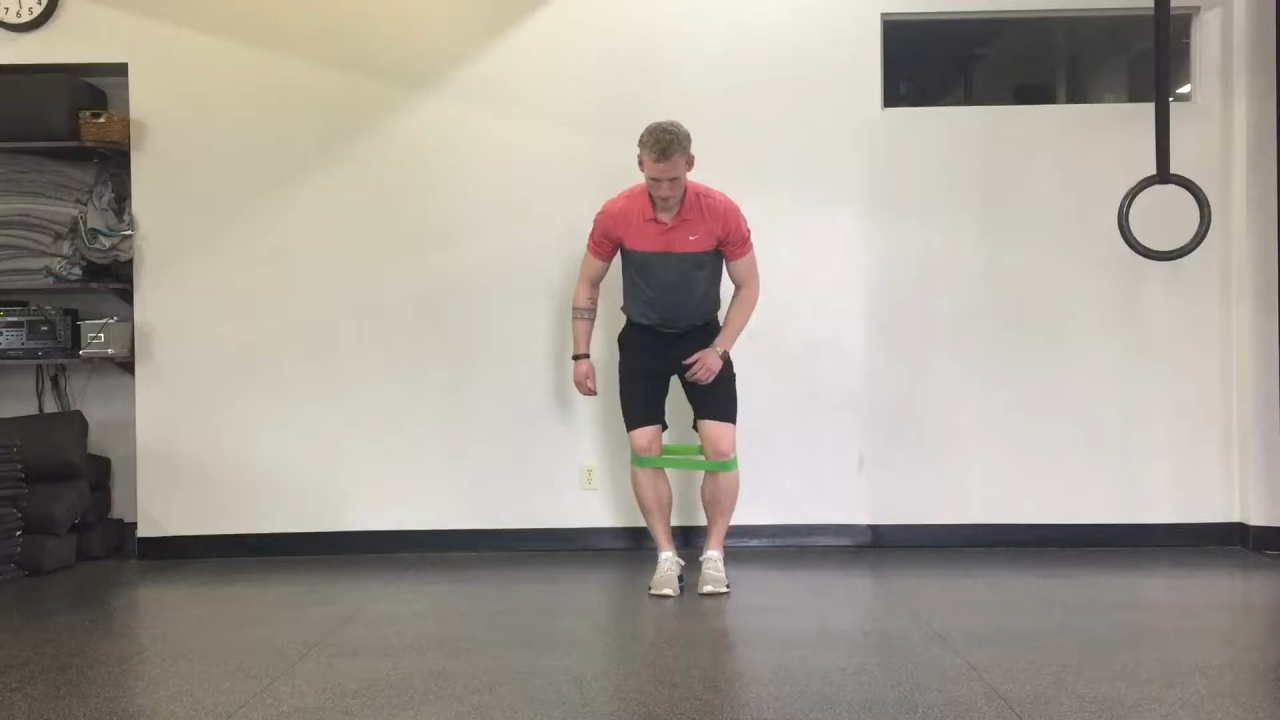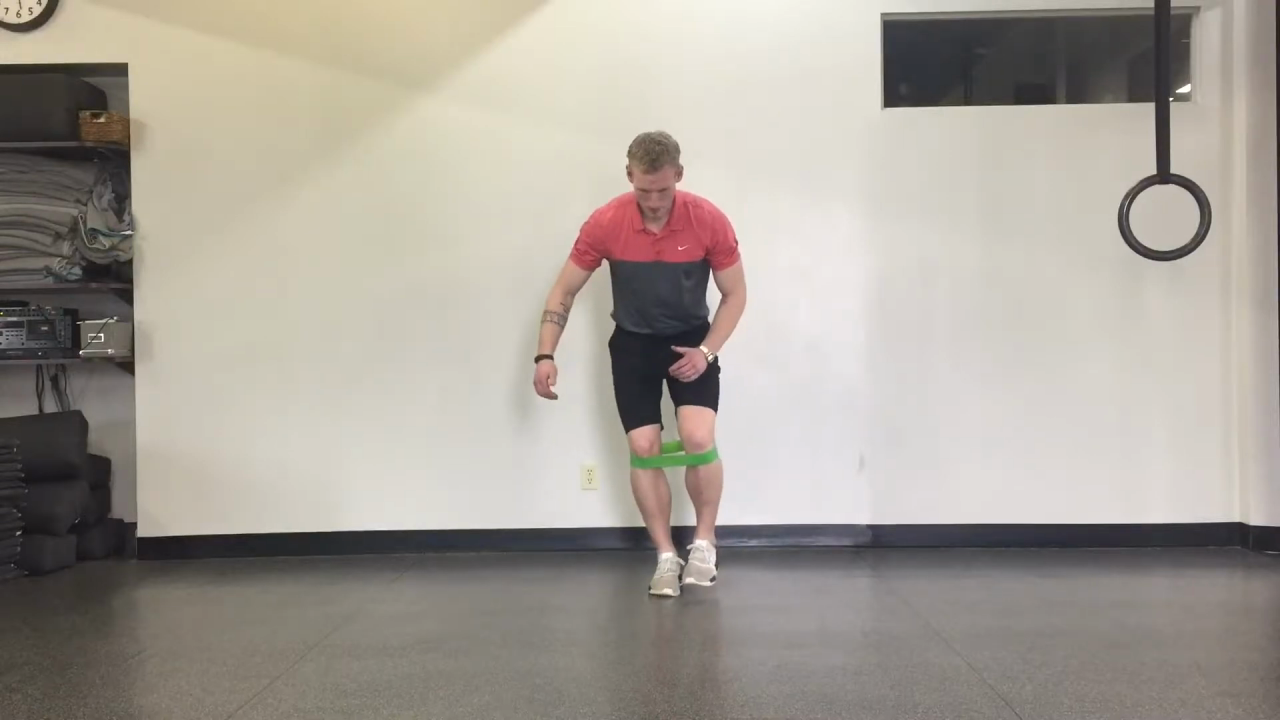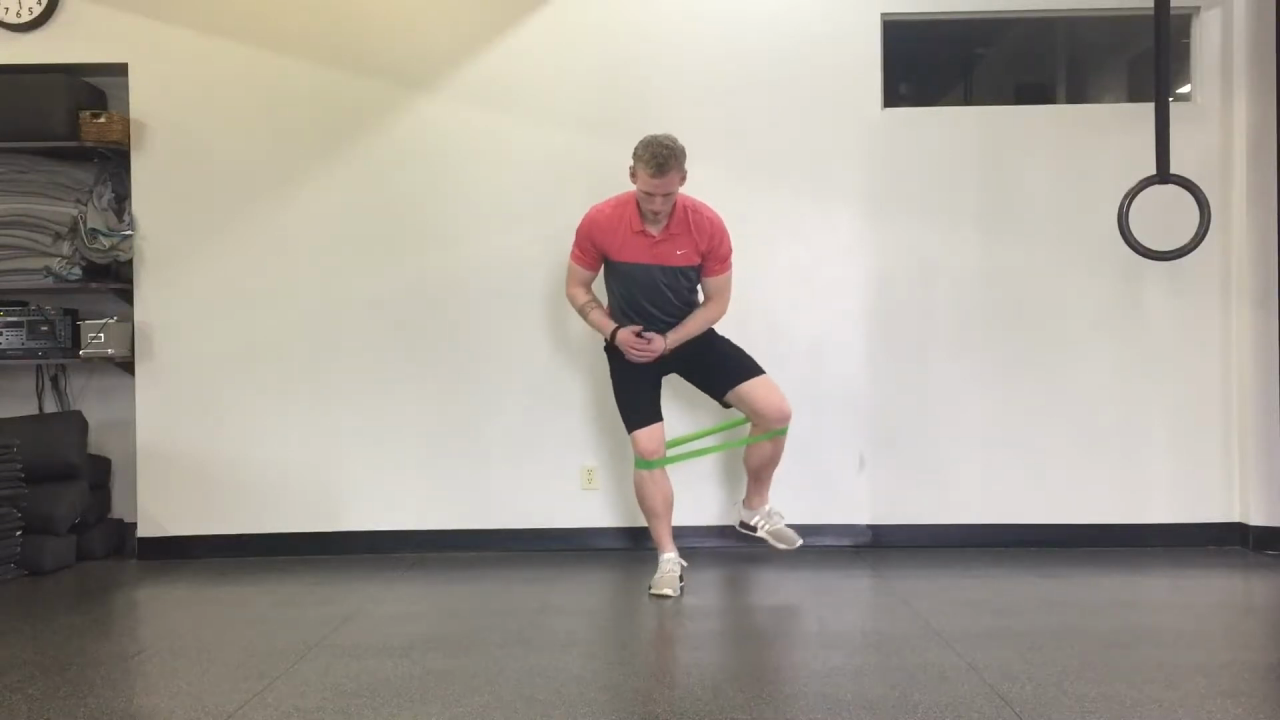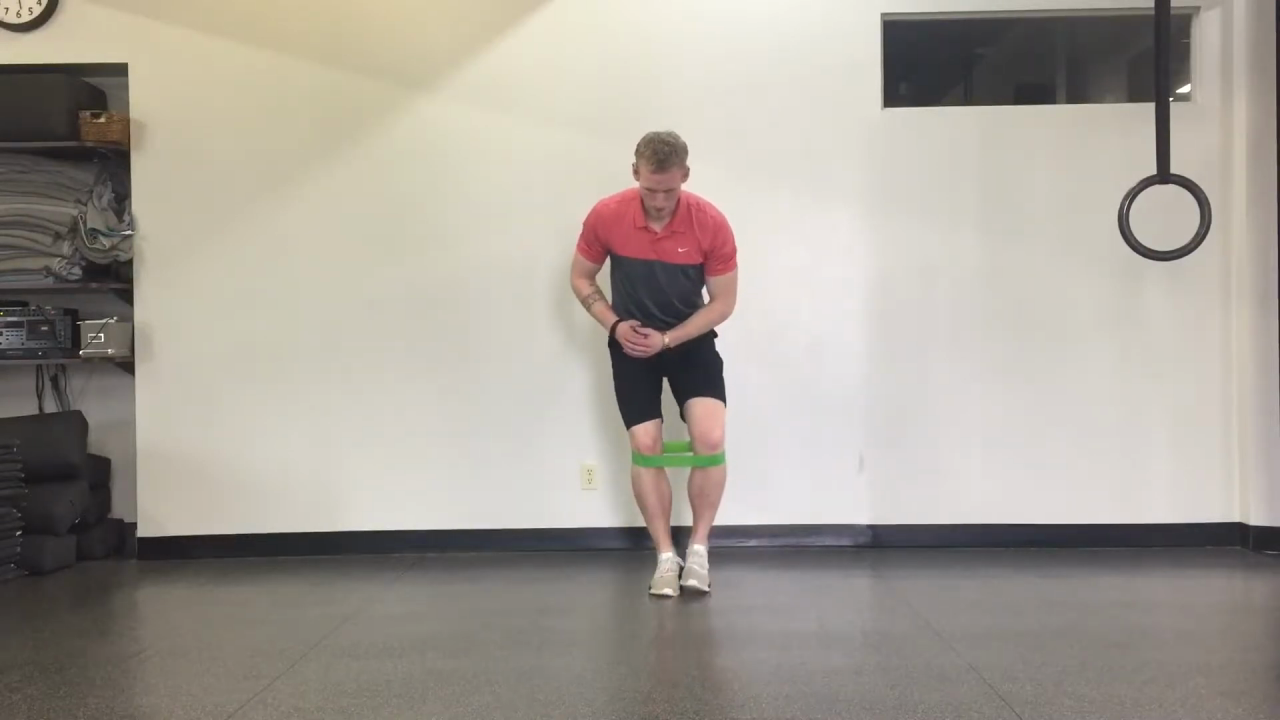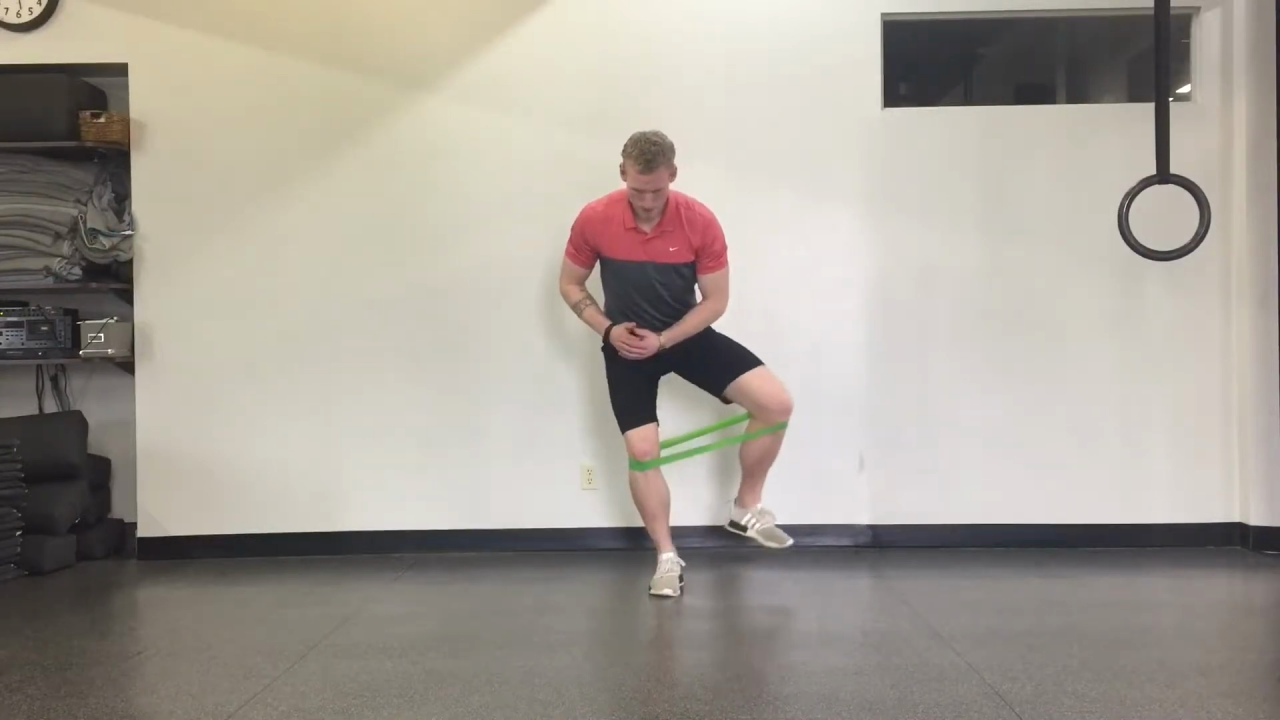
dt=1s
person 1, frame 1
left shoulder: (722, 213)
right shoulder: (615, 215)
left elbow: (747, 285)
right elbow: (588, 284)
left wrist: (719, 349)
right wrist: (581, 355)
left hip: (702, 338)
right hip: (642, 340)
left knee: (721, 447)
right knee: (644, 447)
left ankle: (713, 554)
right ankle: (666, 557)
person 1, frame 2
left shoulder: (710, 221)
right shoulder: (604, 224)
left elbow: (735, 294)
right elbow: (564, 291)
left wrist: (707, 351)
right wrist: (545, 355)
left hip: (691, 339)
right hip: (633, 343)
left knee: (698, 439)
right knee: (643, 448)
left ankle: (703, 542)
right ankle: (666, 557)
person 1, frame 3
left shoulder: (708, 225)
right shoulder: (600, 222)
left elbow: (717, 301)
right elbow: (576, 287)
left wrist: (668, 342)
right wrist: (613, 332)
left hip: (689, 334)
right hip: (631, 343)
left knee: (774, 411)
right knee: (648, 450)
left ankle: (755, 509)
right ankle: (668, 559)
person 1, frame 4
left shoulder: (711, 223)
right shoulder: (606, 216)
left elbow: (723, 302)
right elbow: (581, 278)
left wrist: (667, 339)
right wrist: (614, 324)
left hip: (690, 340)
right hip: (632, 344)
left knee: (710, 439)
right knee: (645, 445)
left ankle: (698, 548)
right ankle: (665, 557)
person 1, frame 5
left shoulder: (700, 221)
right shoulder: (593, 220)
left elbow: (715, 301)
right elbow: (570, 284)
left wrist: (662, 340)
right wrist: (607, 329)
left hip: (687, 334)
right hip: (626, 345)
left knee: (776, 403)
right knee: (642, 451)
left ankle: (746, 507)
right ankle: (667, 558)
